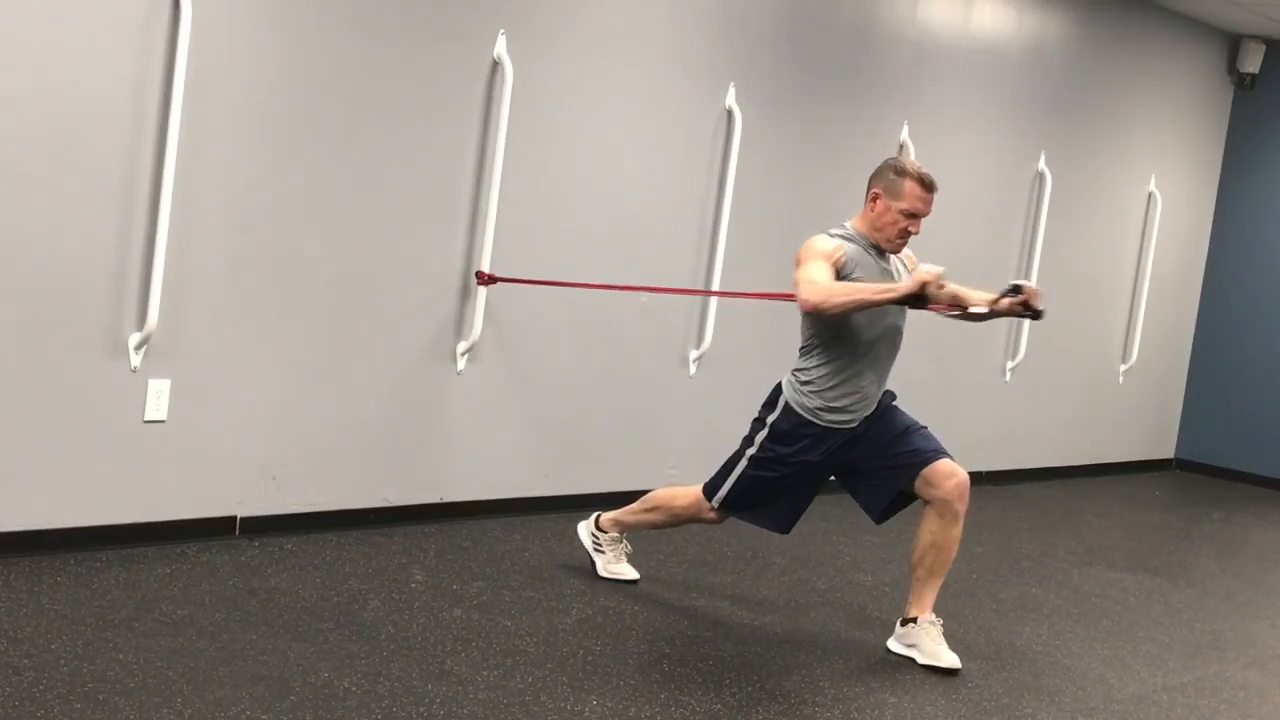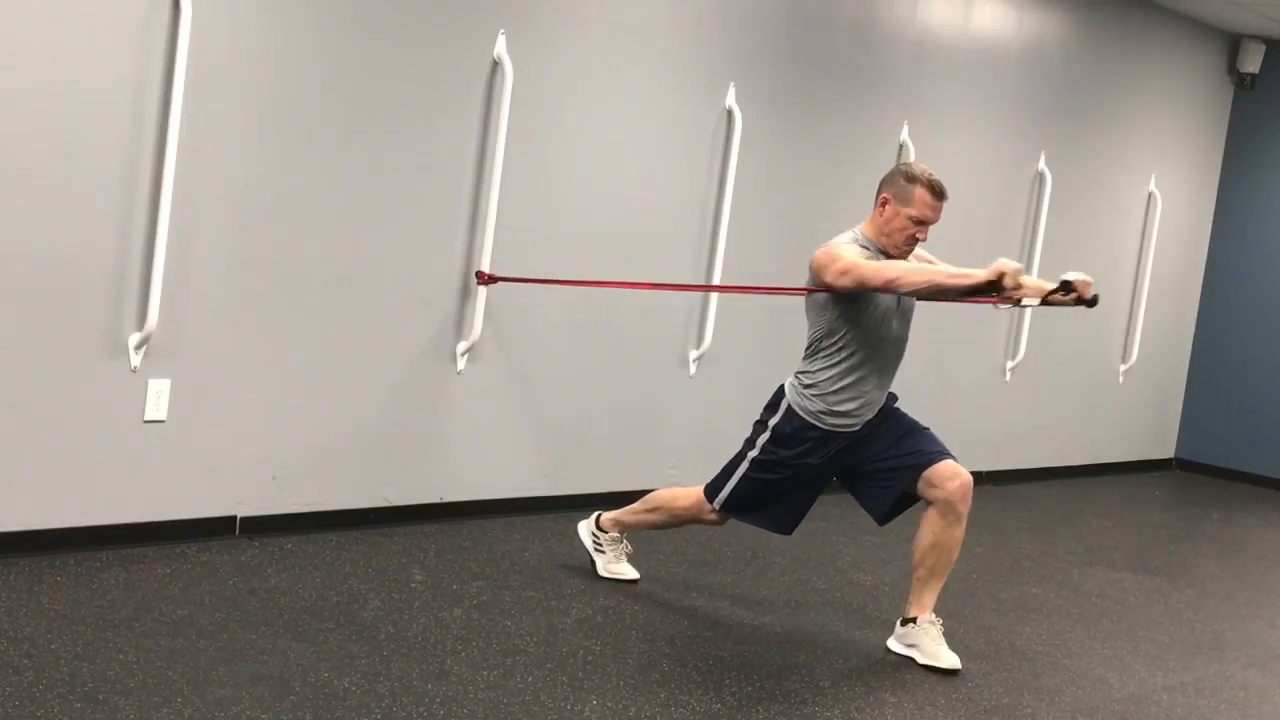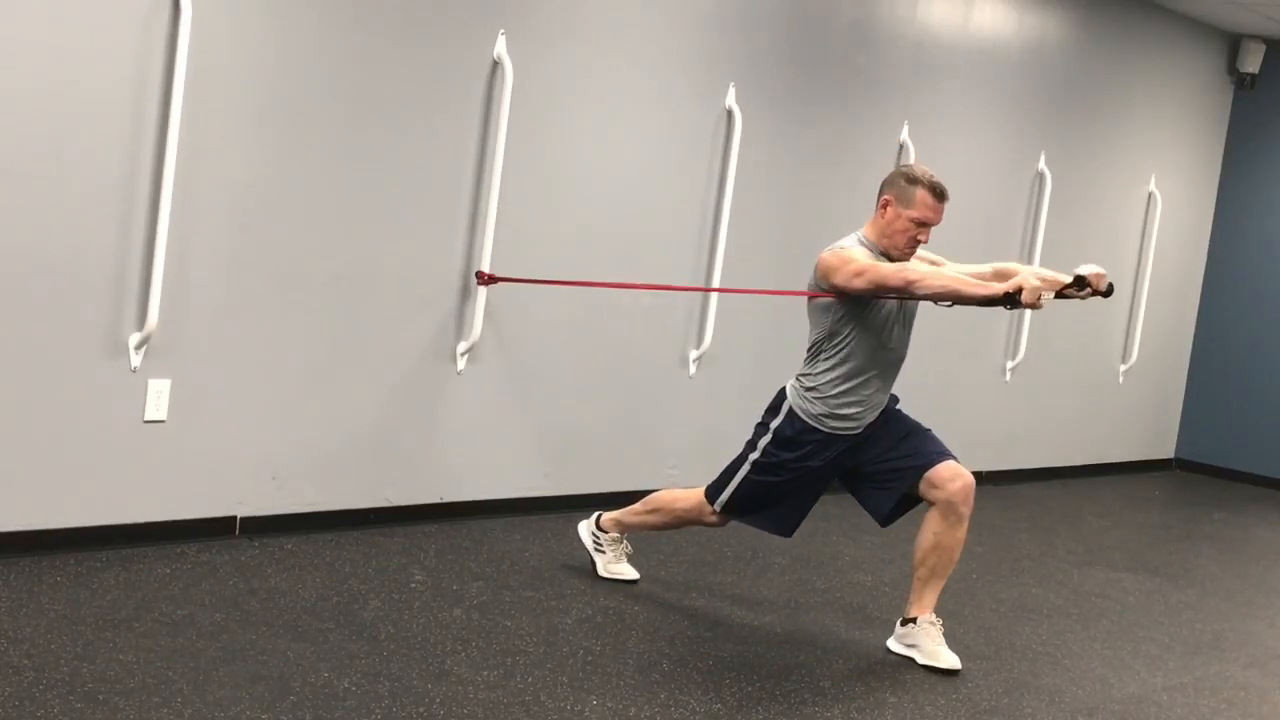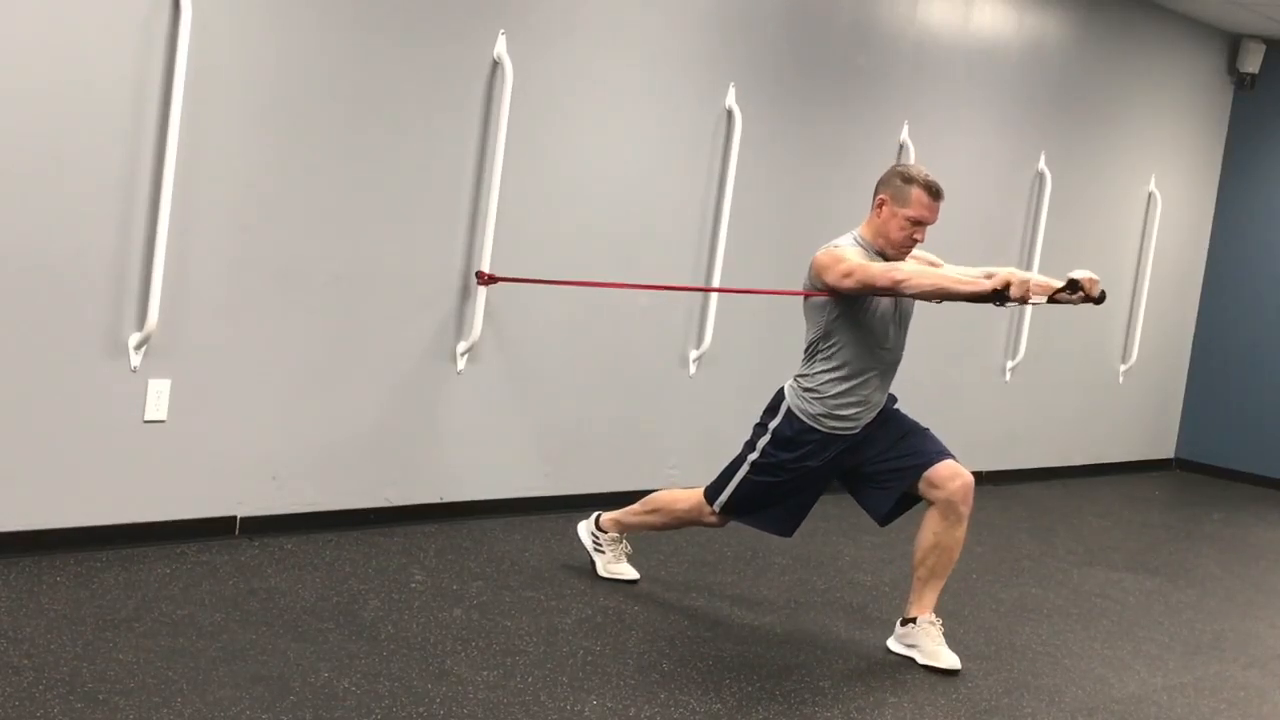
dt=0.2s
person 1, frame 1
left shoulder: (899, 257)
right shoulder: (828, 249)
left elbow: (951, 298)
right elbow: (815, 299)
left wrist: (997, 304)
right wrist: (900, 289)
left hip: (870, 417)
right hip: (803, 419)
left knee: (951, 487)
right knee: (713, 506)
left ankle: (916, 625)
right ankle: (606, 527)
person 1, frame 2
left shoulder: (912, 259)
right shoulder: (839, 255)
left elbow: (986, 286)
right elbow: (891, 280)
left wrist: (1051, 290)
right wrist: (982, 276)
left hip: (871, 420)
right hip: (806, 421)
left knee: (954, 487)
right knee: (714, 507)
left ankle: (915, 625)
right ankle: (607, 526)
person 1, frame 3
left shoulder: (912, 258)
right shoulder: (842, 259)
left elbow: (987, 274)
right elbow: (910, 281)
left wrist: (1068, 280)
right wrist: (1005, 289)
left hip: (873, 421)
right hip: (807, 423)
left knee: (956, 488)
right knee: (715, 509)
left ankle: (916, 625)
right ankle: (607, 527)
person 1, frame 4
left shoulder: (910, 259)
right shoulder: (836, 258)
left elbow: (980, 276)
right elbow: (895, 280)
left wrist: (1062, 286)
right wrist: (991, 285)
left hip: (871, 420)
right hip: (807, 424)
left knee: (955, 487)
right knee: (714, 510)
left ankle: (916, 625)
right ankle: (606, 527)
